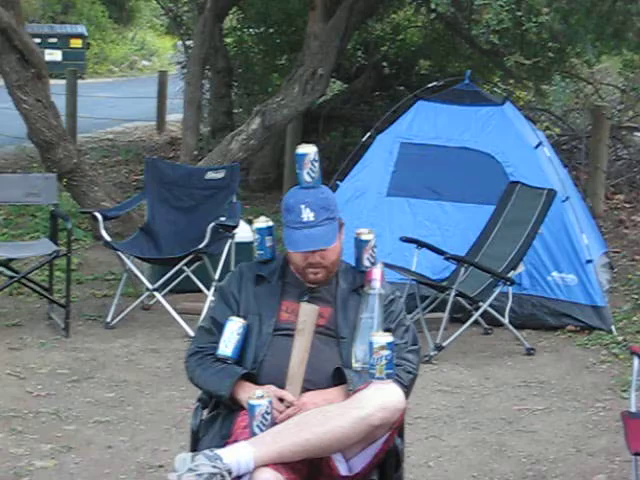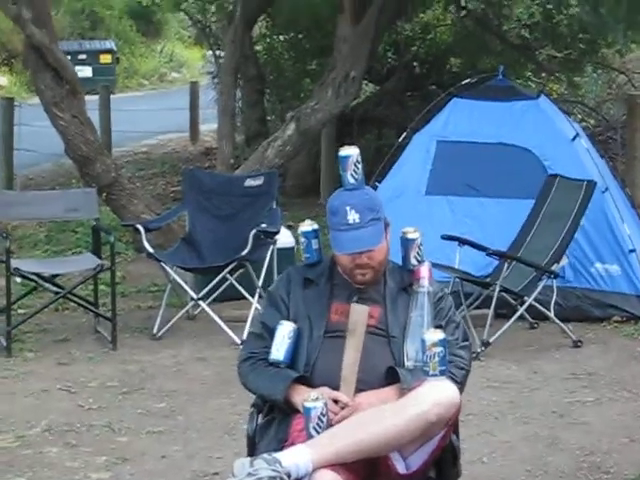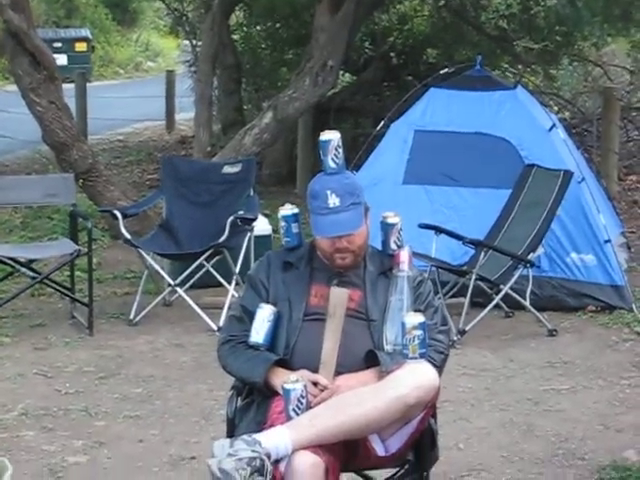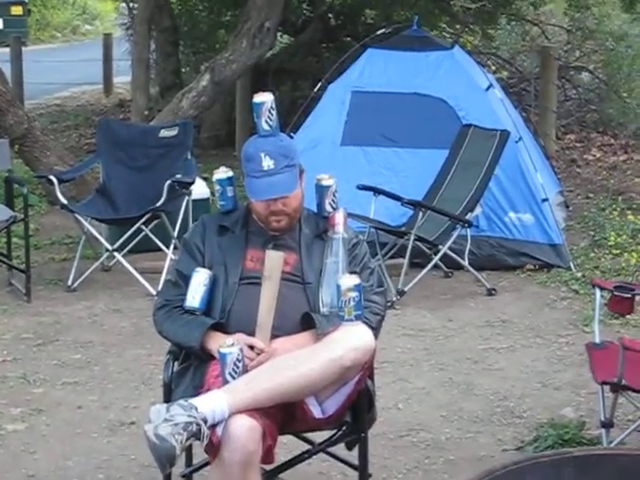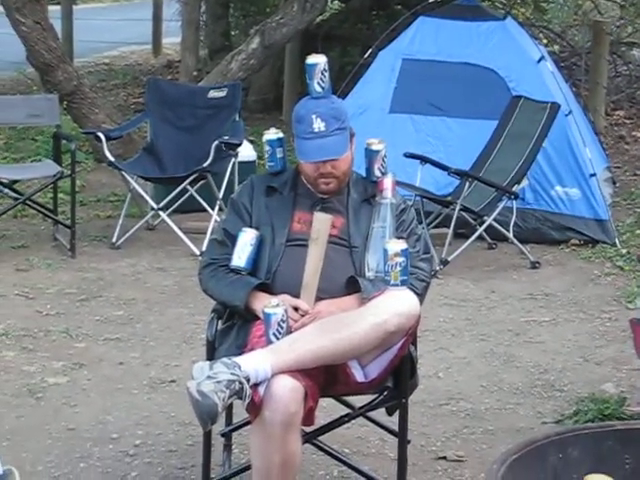
dt=1s
person 1, frame 1
right shoulder: (247, 282)
left elbow: (404, 365)
right elbow: (200, 357)
left wrist: (333, 397)
right wrist: (246, 392)
left hip: (342, 432)
left knee: (388, 399)
person 1, frame 2
right shoulder: (296, 285)
left elbow: (456, 362)
right elbow: (252, 361)
left wrist: (386, 397)
right wrist: (300, 394)
left hip: (397, 429)
left knee: (443, 396)
person 1, frame 3
right shoulder: (276, 268)
left elbow: (434, 347)
right elbow: (232, 344)
left wrist: (363, 382)
right wrist: (280, 377)
left hip: (377, 416)
right hip: (300, 409)
left knee: (422, 378)
left ankle: (263, 445)
person 1, frame 4
right shoulder: (211, 233)
left elbow: (370, 310)
right elbow: (168, 309)
left wrist: (300, 344)
right wrist: (217, 341)
left hip: (315, 379)
right hip: (236, 375)
left knee: (357, 340)
right knee: (239, 435)
left ankle: (199, 412)
person 1, frame 5
right shoulder: (259, 193)
left elbow: (417, 276)
right elbow: (213, 268)
left wrist: (345, 307)
right wrist: (260, 300)
left hip: (359, 344)
right hip: (277, 335)
left knee: (403, 307)
right knee: (281, 396)
left ankle: (242, 371)
